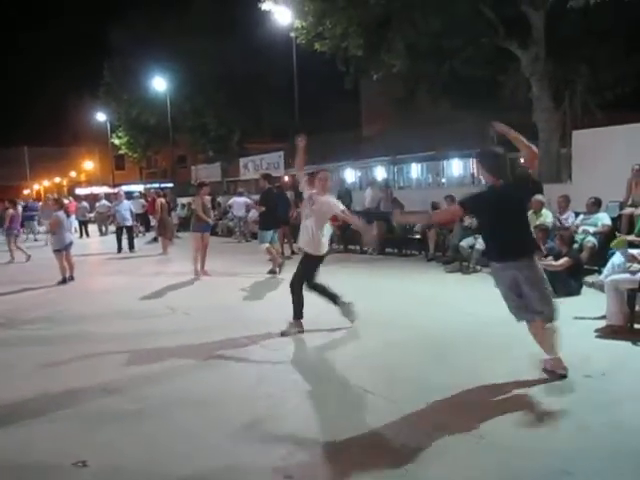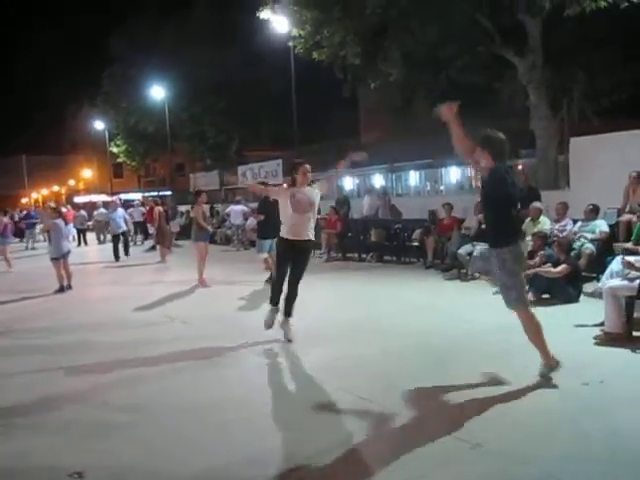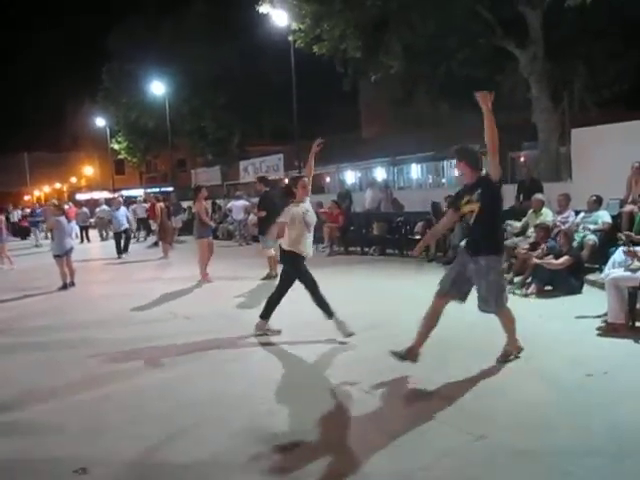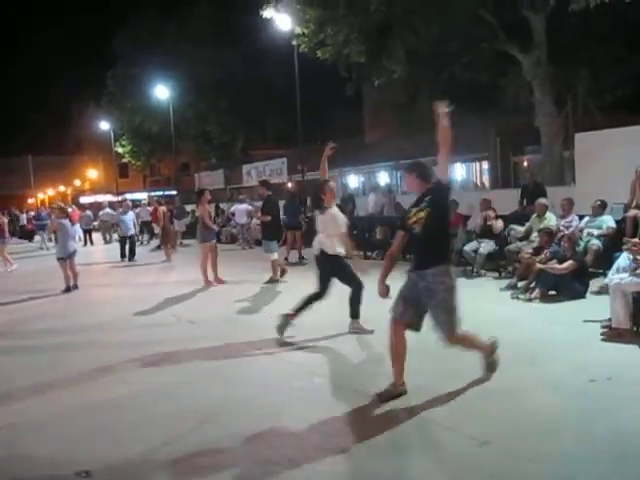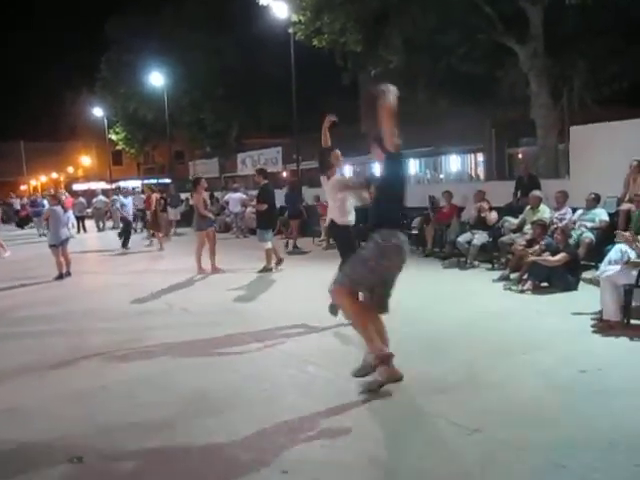
dt=0.3s
person 1, frame 1
left shoulder: (478, 200)
right shoulder: (521, 188)
left elbow: (443, 216)
right elbow: (533, 155)
left wrist: (409, 218)
right wrist: (508, 132)
left hip: (500, 267)
right hip: (525, 261)
left knee: (527, 317)
right knee: (543, 314)
left ankle: (553, 358)
right ankle: (554, 359)
person 1, frame 2
left shoulder: (495, 176)
right shoulder: (503, 174)
left elbow: (467, 151)
left wrist: (451, 118)
left hip: (502, 248)
right hip: (507, 243)
left knee: (520, 307)
right knee: (489, 267)
left ankle: (547, 358)
person 1, frame 3
left shoulder: (490, 184)
right shoulder: (462, 194)
left elbow: (493, 148)
right elbow: (444, 224)
left wrist: (487, 110)
right wrist: (421, 246)
left hip: (489, 259)
right hip: (467, 256)
left knee: (498, 309)
right knee: (440, 299)
left ankle: (512, 344)
right ankle: (414, 349)
person 1, frame 4
left shoulder: (439, 192)
right shoulder: (411, 211)
left elbow: (444, 150)
right elbow: (395, 248)
left wrist: (441, 116)
right wrist: (383, 278)
left hip: (438, 274)
right hip: (416, 275)
left knee: (450, 336)
right knee: (396, 326)
left ankle: (487, 348)
right ankle: (398, 383)
person 1, frame 5
left shoulder: (394, 159)
right shoulder: (391, 169)
left elbow: (387, 115)
left wrist: (388, 92)
left hip: (386, 240)
right hip: (395, 243)
left knee: (340, 289)
right knee: (371, 310)
left ankle: (378, 349)
right ankle: (388, 369)
person 2, frame 1
left shoulder: (330, 202)
right shoulder: (309, 192)
left elbow: (348, 216)
right elbow: (299, 170)
left wrist: (366, 231)
right wrist: (301, 148)
left hip: (315, 249)
right hip: (308, 246)
left knee: (295, 283)
right knee: (311, 283)
left ankle: (296, 323)
right ankle: (342, 304)
person 2, frame 2
left shoulder: (315, 190)
right shoulder: (284, 192)
right elbow: (262, 190)
left hip: (306, 241)
right hip: (286, 239)
left knee: (293, 282)
right knee: (279, 278)
left ankle: (287, 320)
right ankle: (274, 308)
person 2, frame 3
left shoulder: (306, 201)
right shoulder: (293, 209)
left elbow: (309, 174)
right elbow: (279, 226)
left wrist: (313, 154)
left hip: (299, 254)
right hip: (292, 254)
left knee: (281, 290)
right knee: (313, 287)
left ankle: (262, 323)
right ankle: (336, 321)
person 2, frame 4
left shoulder: (322, 209)
right shoulder: (335, 215)
left elbow: (323, 178)
right elbow: (345, 240)
left wrist: (325, 157)
left hip: (321, 255)
right hip: (333, 257)
left knee: (321, 292)
right knee: (357, 285)
left ankle: (290, 316)
right ankle: (354, 323)
person 2, frame 5
left shoulder: (326, 176)
right shoulder: (339, 179)
left elbow: (326, 148)
right elbow: (360, 188)
left wrist: (325, 127)
left hip: (334, 224)
right hip: (342, 225)
left knee: (346, 259)
right knee: (350, 261)
